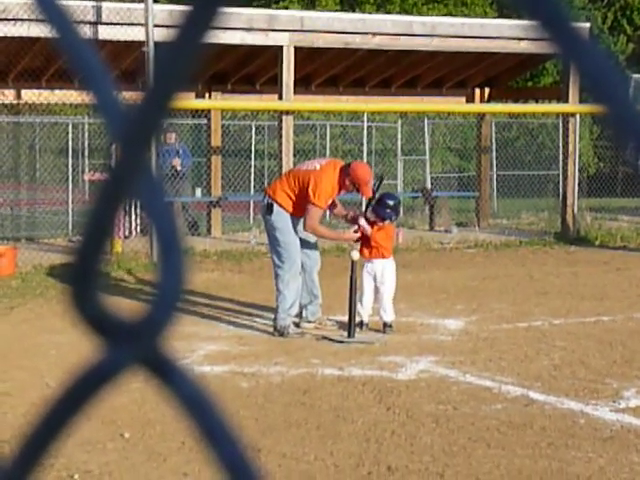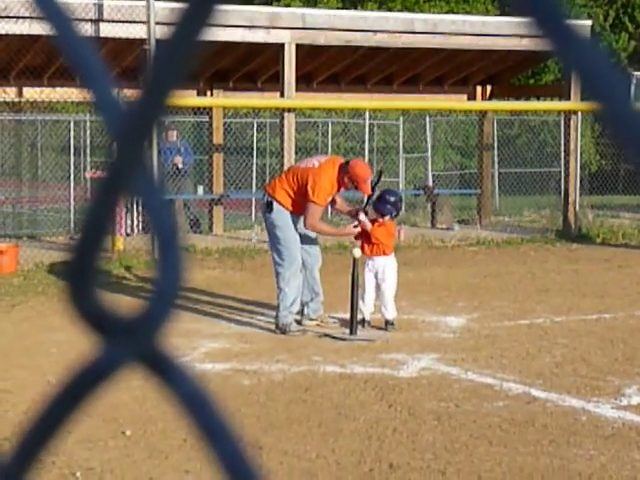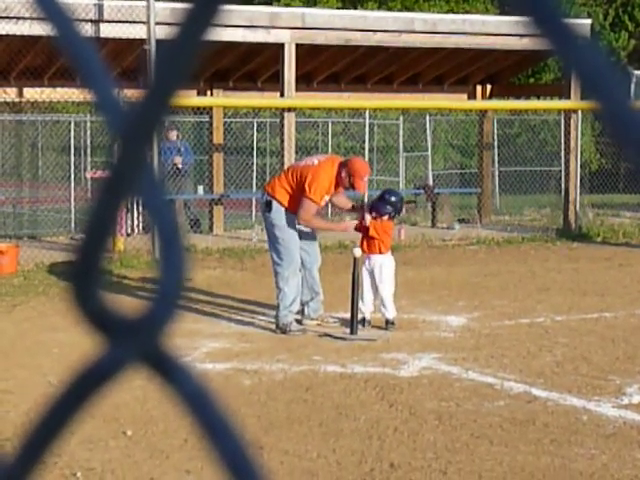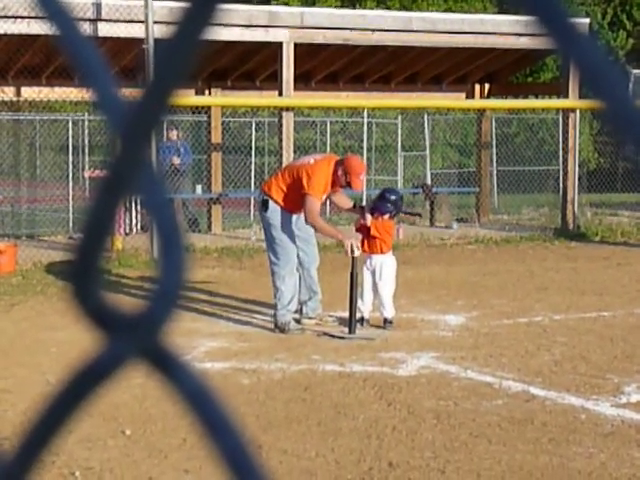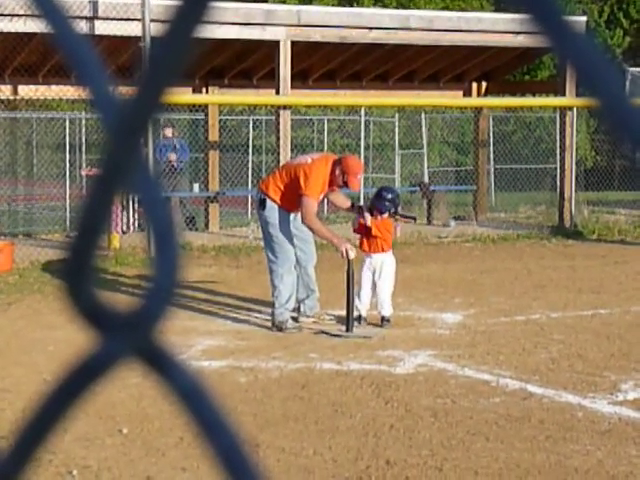
dt=0.4s
person 1, frame 1
left shoulder: (341, 170)
right shoulder: (324, 181)
left elbow: (331, 199)
right elbow: (310, 226)
left wrist: (347, 216)
right wrist: (343, 236)
left hip: (298, 209)
right hip: (279, 208)
left knee: (311, 262)
right knee: (290, 264)
left ankle: (310, 315)
right ankle: (283, 323)
person 1, frame 2
left shoulder: (341, 167)
right shoulder: (323, 179)
left elbow: (332, 195)
right elbow: (311, 223)
left wrist: (351, 211)
right wrist: (344, 232)
left hip: (299, 207)
right hip: (279, 205)
left knee: (312, 260)
right knee: (291, 263)
left ankle: (312, 312)
right ankle: (284, 321)
person 1, frame 3
left shoulder: (339, 168)
right shoulder: (321, 176)
left elbow: (336, 195)
right elbow: (304, 218)
left wrist: (356, 208)
right wrist: (339, 227)
left hip: (299, 205)
right hip: (278, 205)
left knee: (311, 260)
right knee: (289, 262)
left ankle: (312, 311)
right ankle: (284, 320)
person 1, frame 4
left shoulder: (337, 168)
right shoulder: (318, 174)
left elbow: (336, 194)
right elbow: (312, 217)
left wrist: (359, 209)
right wrist: (341, 237)
left hip: (297, 206)
right hip: (275, 204)
left knee: (309, 259)
right knee: (286, 262)
left ankle: (311, 311)
right ankle: (283, 320)
person 1, frame 5
left shoulder: (334, 166)
right shoulder: (315, 173)
left elbow: (333, 193)
right elbow: (308, 218)
left wrist: (356, 208)
right wrist: (337, 240)
left hip: (294, 204)
right hip: (273, 202)
left knee: (307, 257)
right knee: (285, 260)
left ankle: (308, 309)
right ankle: (281, 318)
person 2, frame 1
left shoulder: (388, 228)
right shoulder: (370, 225)
left elbow: (374, 237)
left wrist: (364, 225)
right wrist: (360, 224)
left hip: (384, 265)
right hip: (369, 264)
left knee: (385, 295)
right knee: (366, 294)
left ankle: (387, 321)
right ankle: (363, 320)
person 2, frame 2
left shoulder: (389, 226)
right shoulder: (371, 223)
left elbow: (374, 233)
right elbow: (359, 235)
left wrist: (365, 220)
right wrist: (360, 222)
left hip: (386, 262)
right hip: (370, 262)
left knee: (387, 292)
right knee: (368, 291)
left ankle: (389, 319)
right ankle: (365, 317)
person 2, frame 3
left shoulder: (386, 225)
right shoulder: (373, 220)
left elbow: (368, 223)
right elbow: (358, 226)
left wrist: (366, 212)
right wrist: (364, 214)
left hip: (383, 261)
right hip: (369, 260)
left knee: (385, 291)
right knee: (366, 290)
left ankle: (390, 318)
right ankle: (365, 317)
person 2, frame 4
left shoulder: (387, 224)
right shoulder: (374, 220)
left elbow: (369, 223)
right elbow: (359, 226)
left wrist: (367, 213)
right wrist: (364, 214)
left hip: (384, 261)
right hip: (369, 259)
left knee: (384, 291)
right knee: (366, 289)
left ankle: (388, 317)
right ankle: (364, 316)
person 2, frame 5
left shoulder: (388, 223)
right shoulder: (371, 220)
left elbow: (369, 222)
right elbow: (356, 227)
left wrist: (365, 212)
right wrist: (360, 215)
left hip: (384, 260)
right hip: (369, 259)
left knee: (383, 290)
right knee: (364, 288)
left ankle: (385, 316)
right ankle: (361, 314)
